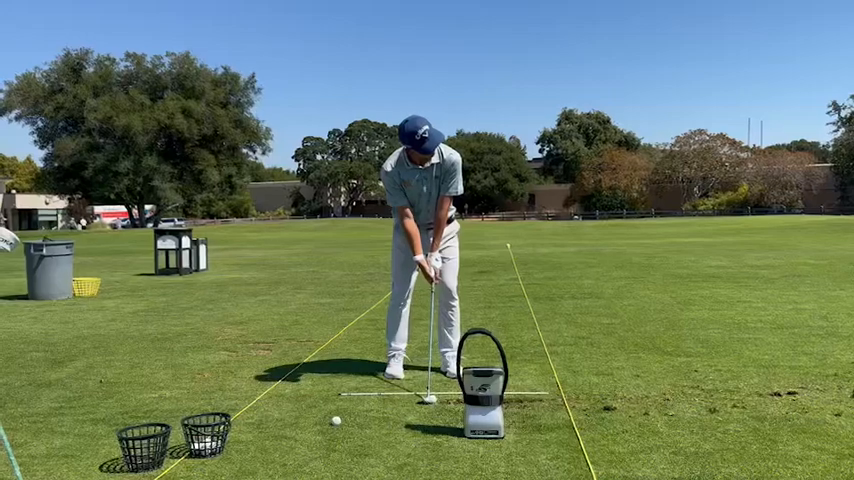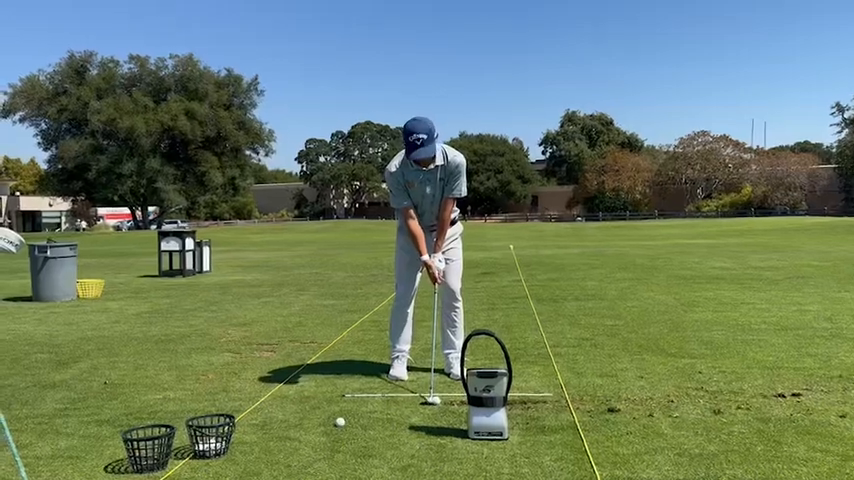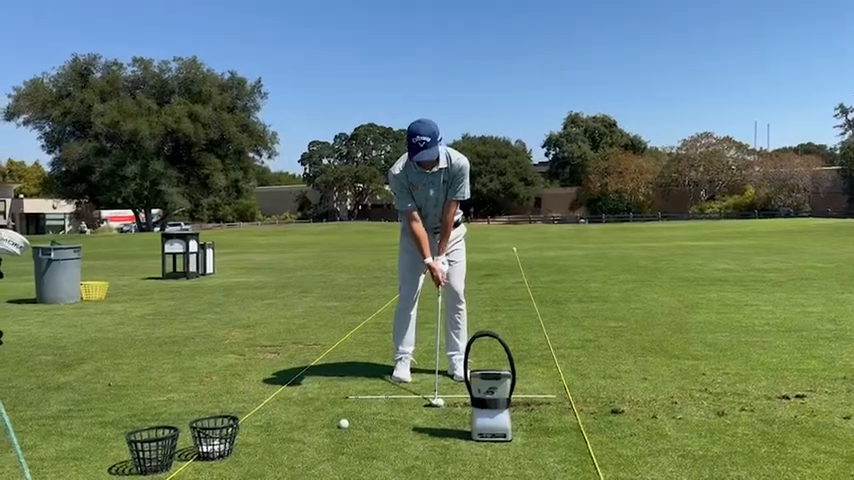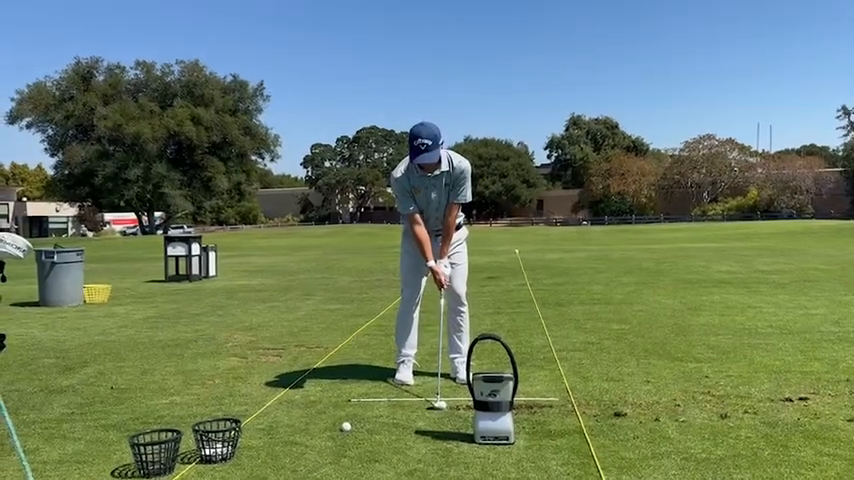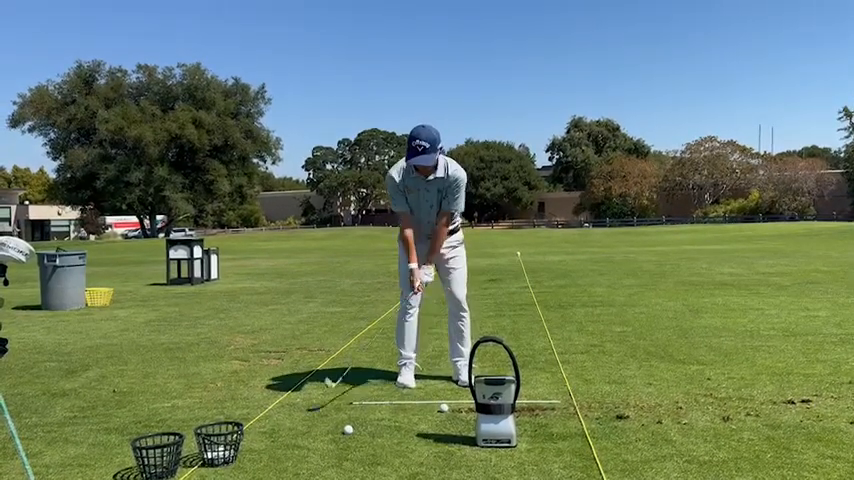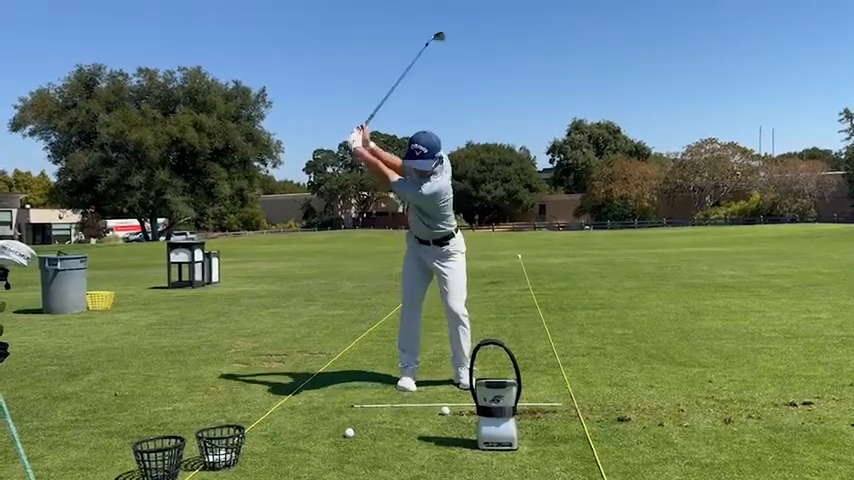
dt=0.5s
person 1, frame 1
left shoulder: (450, 159)
right shoulder: (391, 170)
left elbow: (443, 208)
right elbow: (406, 216)
left wrist: (435, 251)
right wrist: (419, 257)
left hip: (443, 229)
right hip: (407, 231)
left knee: (449, 292)
right knee: (401, 293)
left ankle: (450, 357)
right ankle: (395, 357)
person 1, frame 2
left shoulder: (455, 160)
right shoulder: (395, 170)
left elbow: (447, 209)
right elbow: (409, 217)
left wrist: (437, 252)
right wrist: (425, 257)
left hip: (447, 231)
right hip: (411, 233)
left knee: (452, 293)
right knee: (404, 294)
left ankle: (454, 358)
right ankle: (399, 358)
person 1, frame 3
left shoulder: (458, 164)
right shoulder: (399, 173)
left elbow: (450, 212)
right elbow: (413, 219)
left wrist: (441, 254)
right wrist: (428, 260)
left hip: (450, 233)
right hip: (414, 235)
left knee: (456, 295)
right knee: (408, 296)
left ankle: (457, 360)
right ankle: (402, 360)
person 1, frame 4
left shoulder: (460, 166)
right shoulder: (400, 176)
left elbow: (451, 215)
right elbow: (415, 222)
left wrist: (443, 257)
right wrist: (431, 263)
left hip: (452, 236)
right hip: (416, 238)
left knee: (458, 298)
right knee: (410, 299)
left ankle: (460, 363)
right ankle: (405, 362)
person 1, frame 5
left shoulder: (455, 175)
right shoulder: (396, 176)
left elbow: (443, 223)
right elbow: (406, 223)
left wrist: (431, 264)
right wrist: (413, 265)
left hip: (448, 240)
right hip: (413, 241)
left knee: (458, 302)
right knee: (409, 302)
left ankle: (461, 366)
right ankle: (406, 365)
person 1, frame 6
left shoulder: (432, 189)
right shoulder: (436, 160)
left elbow: (391, 180)
right elbow: (400, 166)
left wrist: (362, 153)
right wrist: (370, 145)
left hip: (445, 249)
right hip: (417, 244)
left knee: (455, 309)
right knee: (409, 306)
left ankle: (462, 370)
right ankle: (407, 369)
